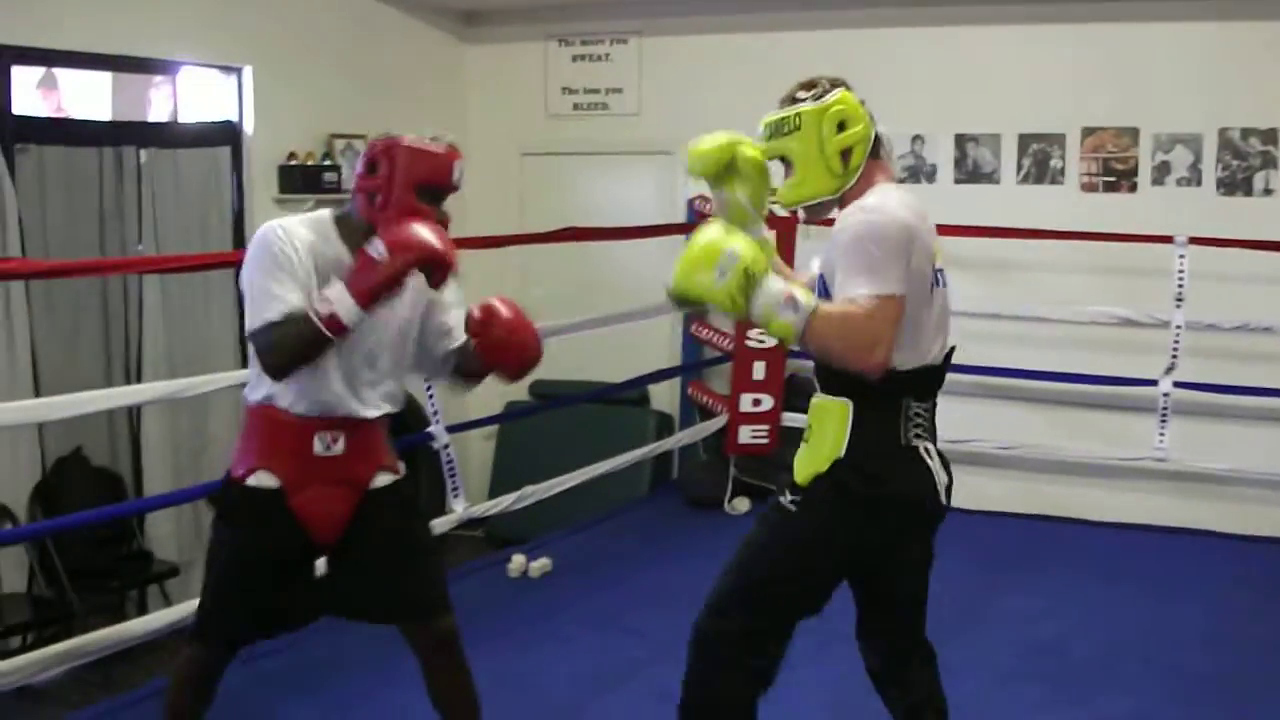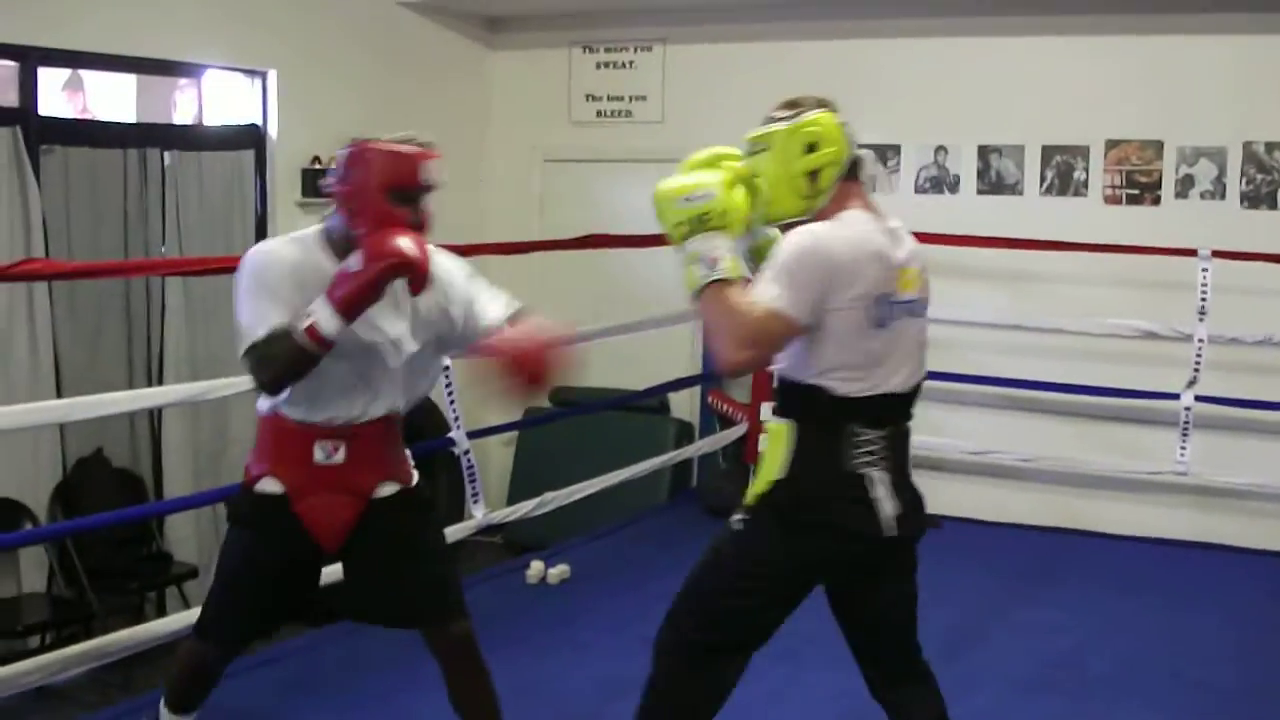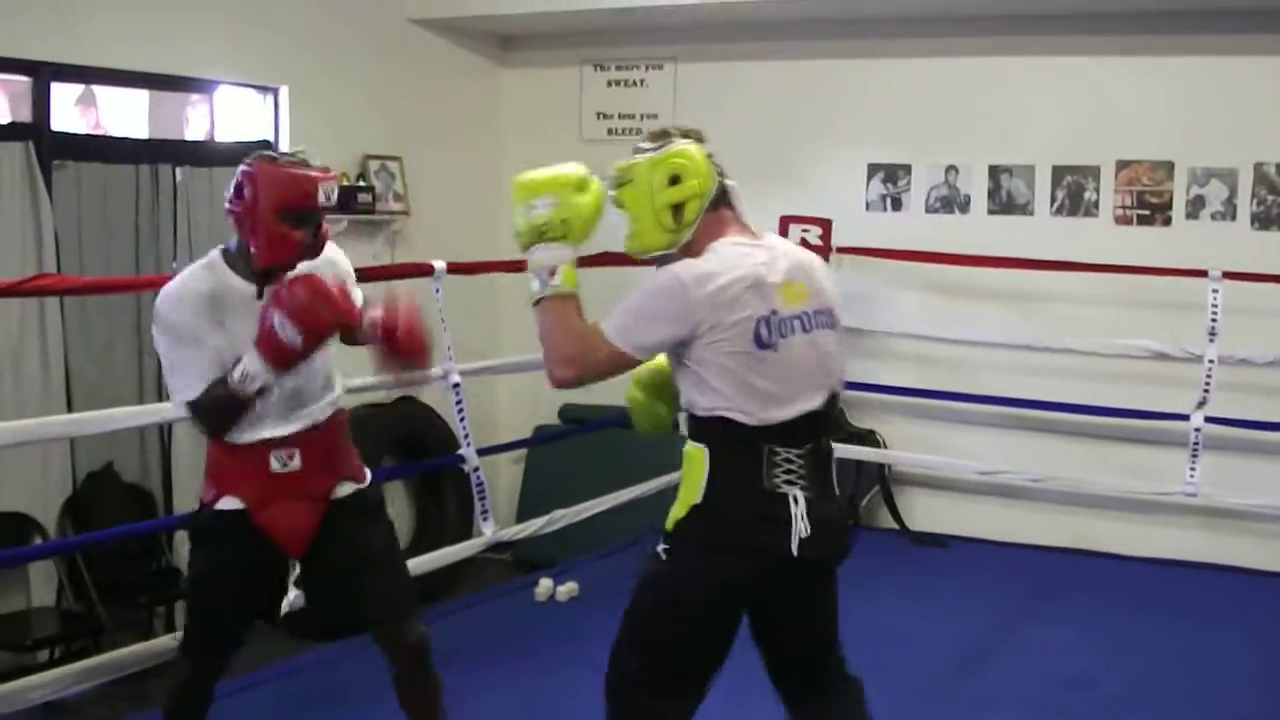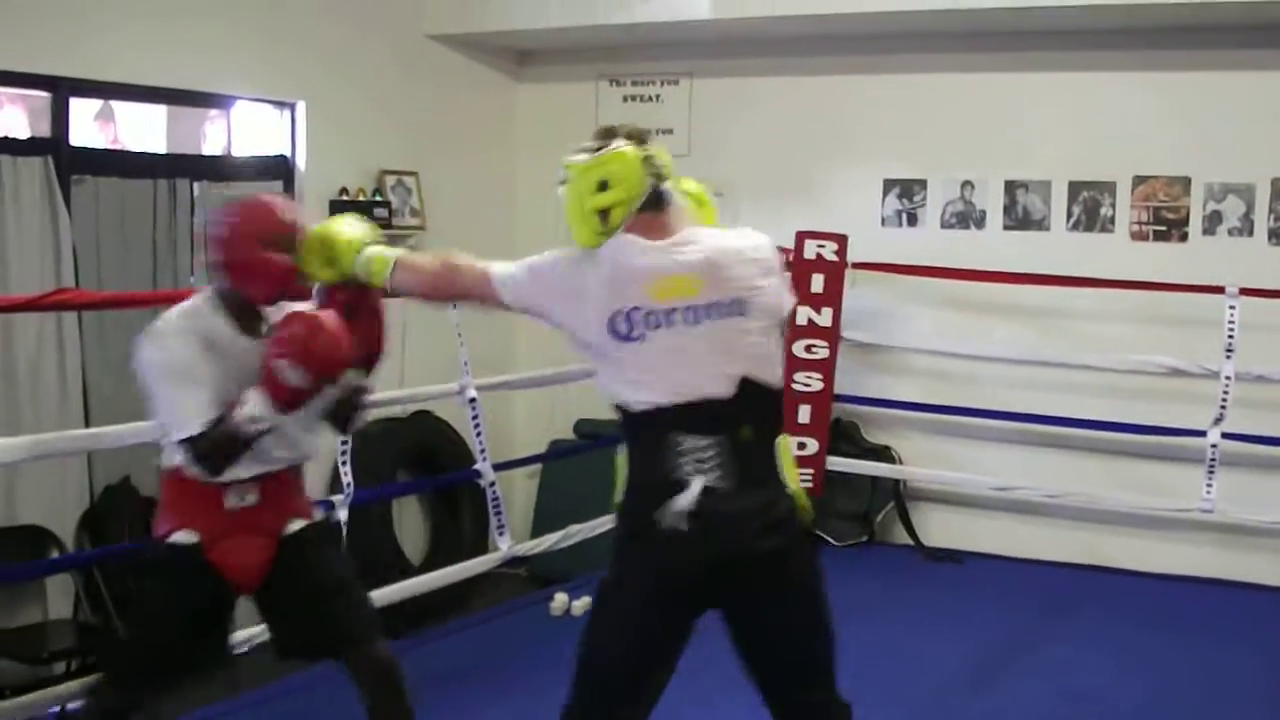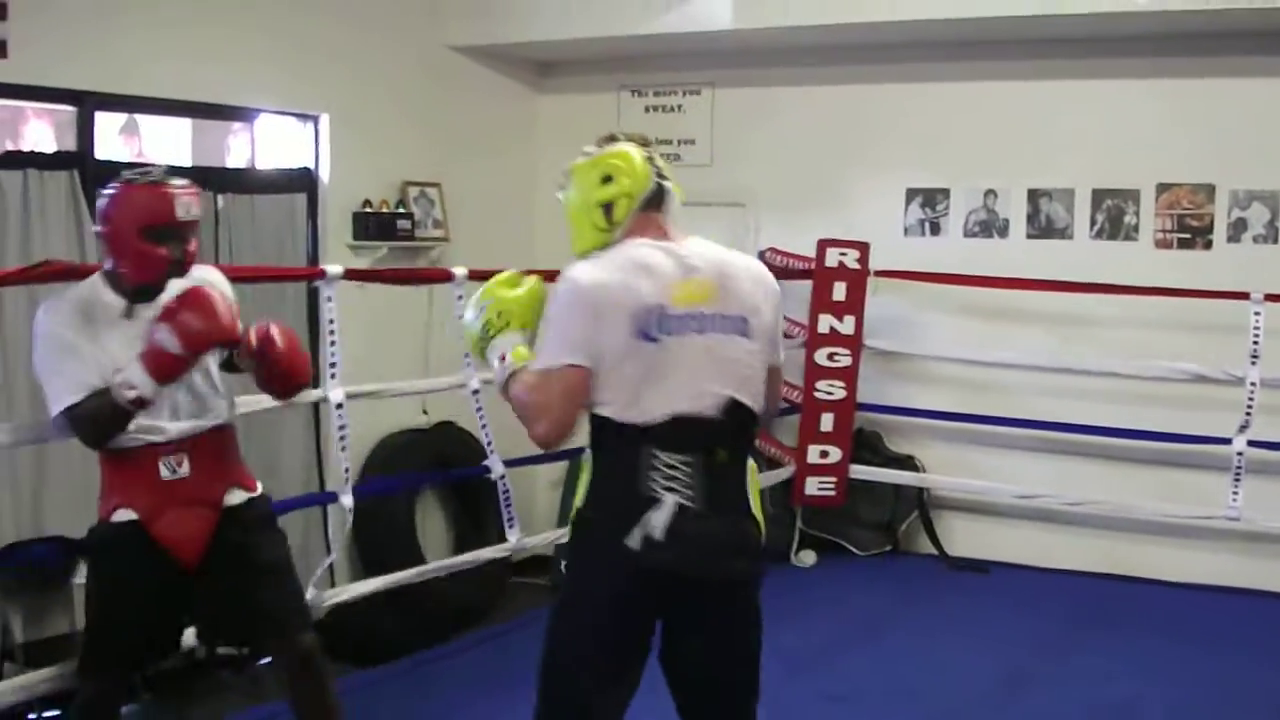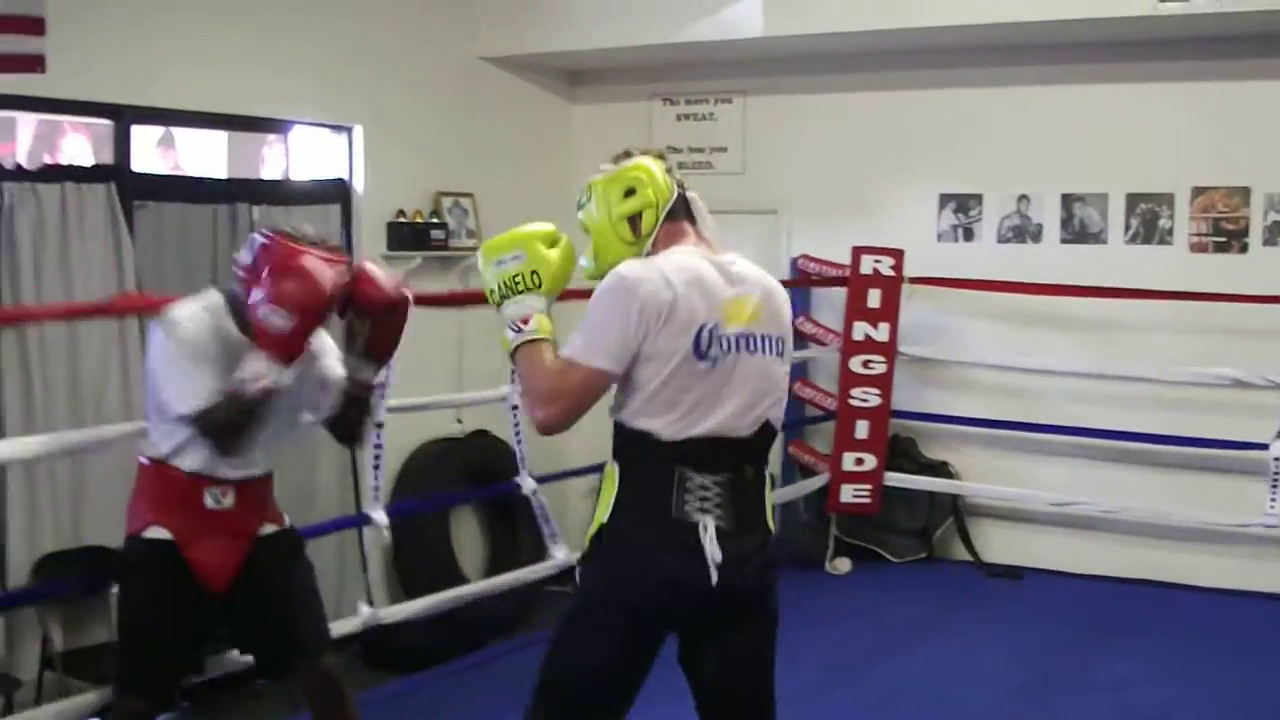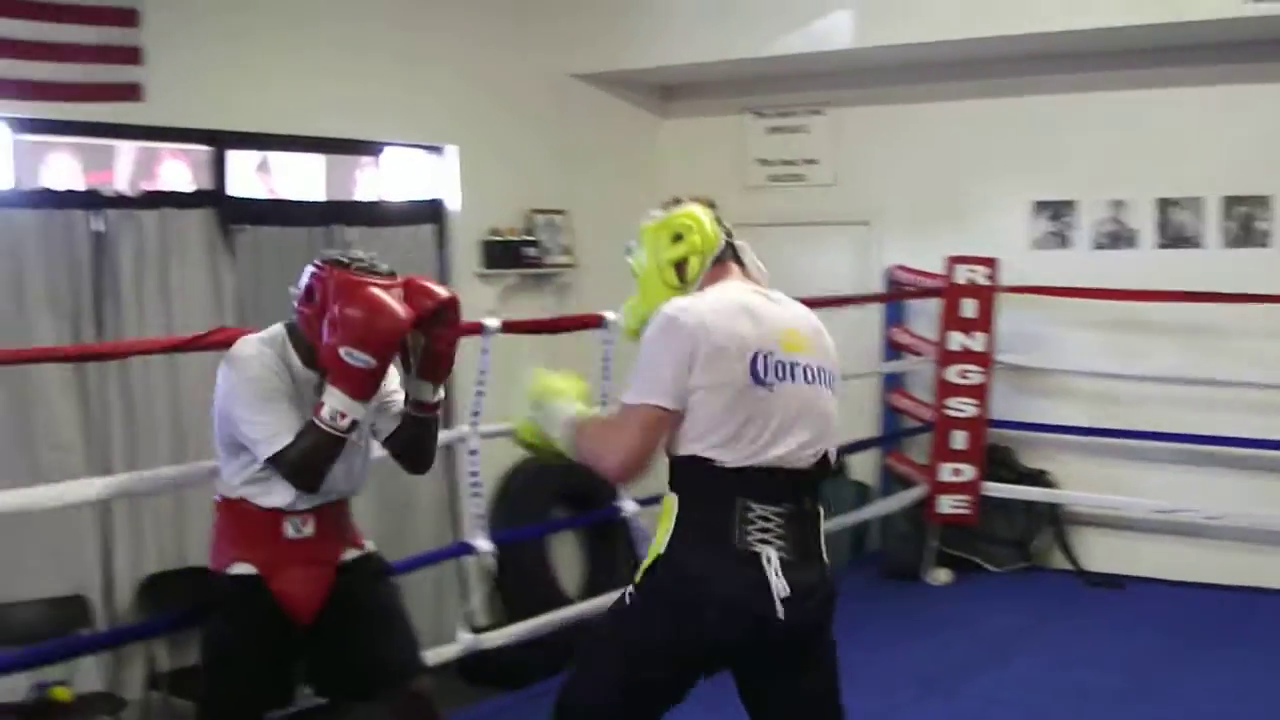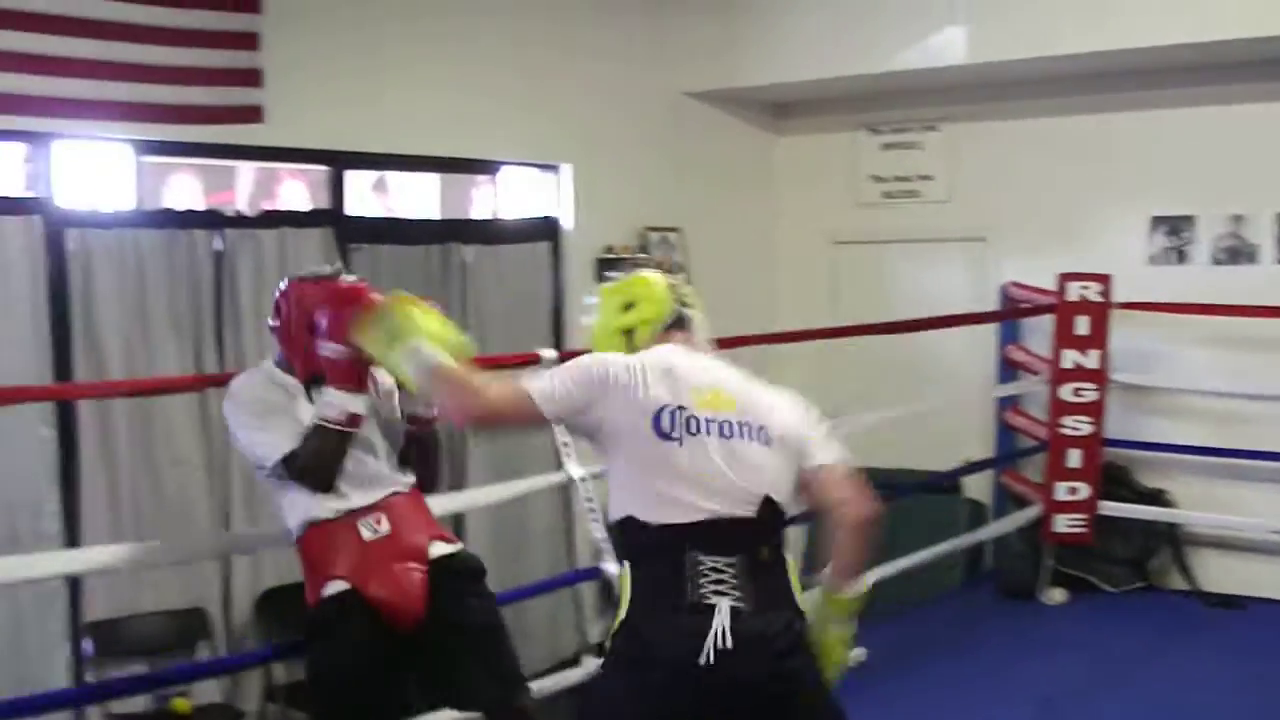
dt=0.3s
person 1, frame 1
left shoulder: (873, 219)
right shoulder: (894, 215)
left elbow: (863, 348)
right elbow: (816, 308)
left wrist: (754, 289)
right wrist: (741, 207)
left hip: (856, 479)
right hip: (909, 477)
left knee: (731, 638)
right knee: (901, 655)
person 1, frame 2
left shoulder: (818, 246)
right shoulder: (901, 246)
left elbow: (735, 351)
left wrist: (707, 243)
right wrist: (750, 233)
left hip: (805, 502)
right hip: (884, 503)
left knee: (692, 655)
person 1, frame 3
left shoulder: (688, 283)
right shoulder: (805, 263)
left elbow: (568, 365)
left wrist: (548, 250)
left hip: (726, 527)
right hip: (815, 522)
person 1, frame 4
left shoulder: (579, 273)
right shoulder: (754, 253)
left elbow: (454, 279)
left wrist: (363, 257)
left hip: (661, 523)
right hip: (768, 516)
person 1, frame 5
left shoulder: (594, 280)
right shoulder: (751, 276)
left elbow: (549, 422)
left wrist: (504, 344)
left hip: (621, 536)
right hip: (727, 533)
person 1, frame 6
left shoulder: (636, 285)
right shoulder: (770, 291)
left elbow: (549, 410)
left wrist: (522, 308)
left hip: (644, 548)
right hip: (742, 549)
person 1, frame 7
left shoulder: (686, 320)
right shoulder: (812, 330)
left elbow: (622, 459)
left wrist: (566, 415)
left hip: (691, 583)
right hip: (796, 584)
person 1, frame 8
left shoulder: (616, 376)
right shoulder: (776, 404)
left elbow: (474, 405)
right elbow: (853, 510)
left wrist: (416, 350)
right wrist: (837, 612)
left hip: (667, 646)
right hip: (773, 637)
person 2, frame 1
left shoulder: (420, 269)
right shoulder: (282, 239)
left elbow: (456, 364)
right elbow: (277, 358)
left wrist: (492, 351)
right wrist: (361, 285)
left hip: (370, 467)
right hip: (276, 466)
left knee: (435, 627)
right knee: (217, 637)
person 2, frame 2
left shoulder: (427, 267)
right shoulder: (274, 263)
left elbow: (504, 324)
right elbow: (271, 373)
left wrist: (526, 344)
right wrist: (342, 301)
left hip: (380, 471)
right hip: (289, 472)
left knee: (452, 633)
right knee: (222, 635)
person 2, frame 3
left shoulder: (325, 266)
right shoulder: (186, 298)
right elbow: (216, 422)
left wrist: (383, 326)
right wrist: (267, 349)
left hip: (335, 476)
right hip: (244, 488)
left knee: (405, 633)
right knee: (206, 650)
person 2, frame 4
left shoulder: (300, 322)
right shoulder: (171, 338)
left elbow: (341, 419)
right elbow: (210, 456)
left wrist: (355, 357)
right wrist: (275, 393)
left hip: (286, 514)
right hip: (198, 524)
left knee: (374, 657)
person 2, frame 5
left shoulder: (205, 284)
right shoulder: (65, 315)
right elbow: (92, 429)
left wrist: (261, 348)
right wrist: (155, 364)
left hip: (223, 486)
right hip: (136, 504)
left knee: (295, 642)
right knee: (106, 674)
person 2, frame 6
left shoulder: (306, 337)
right shoulder: (185, 326)
left elbow: (349, 433)
right elbow: (223, 437)
left wrist: (367, 357)
right wrist: (274, 353)
left hip: (252, 513)
right hip: (172, 518)
left knee: (318, 667)
person 2, frame 7
left shoulder: (370, 358)
right shoulder: (251, 363)
left elbow: (416, 460)
right elbow: (304, 474)
left wrist: (427, 374)
right wrist: (350, 384)
left hip: (334, 544)
right hip: (254, 550)
person 2, frame 8
left shoulder: (375, 373)
right shoulder: (252, 393)
left elbow: (425, 475)
right elbow: (316, 474)
right wrist: (346, 383)
left hip: (422, 544)
right hip: (342, 569)
